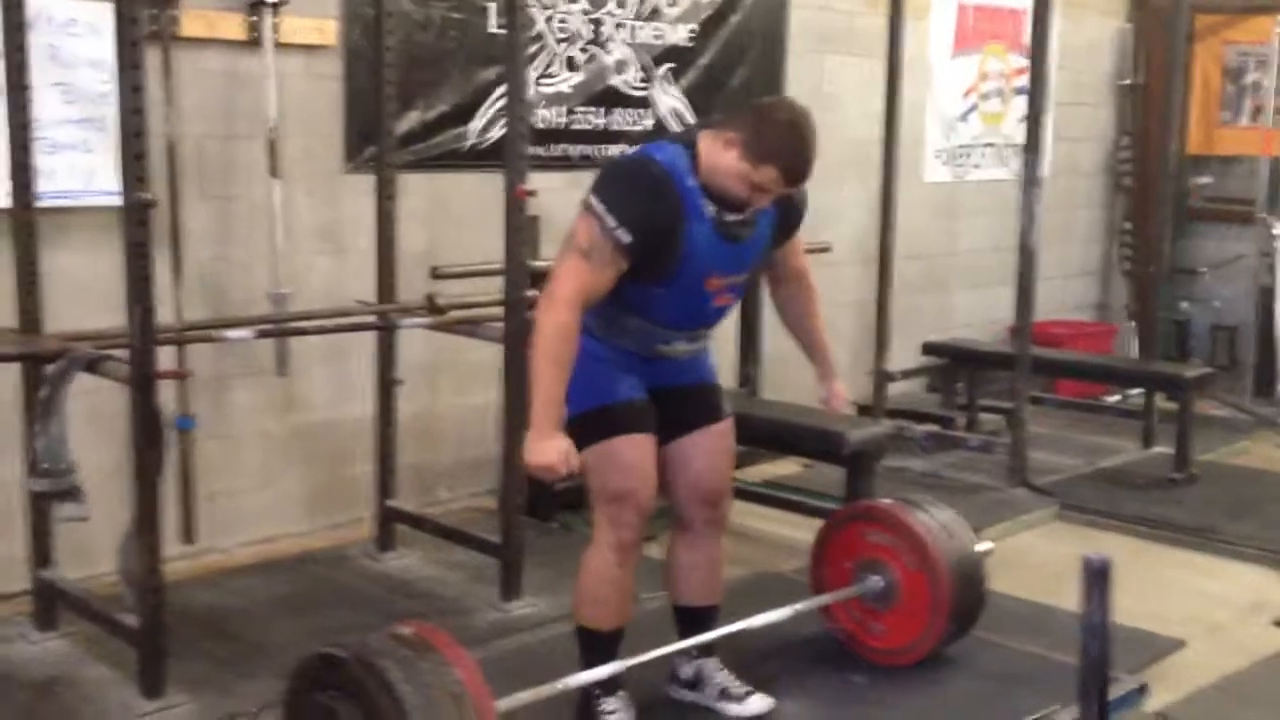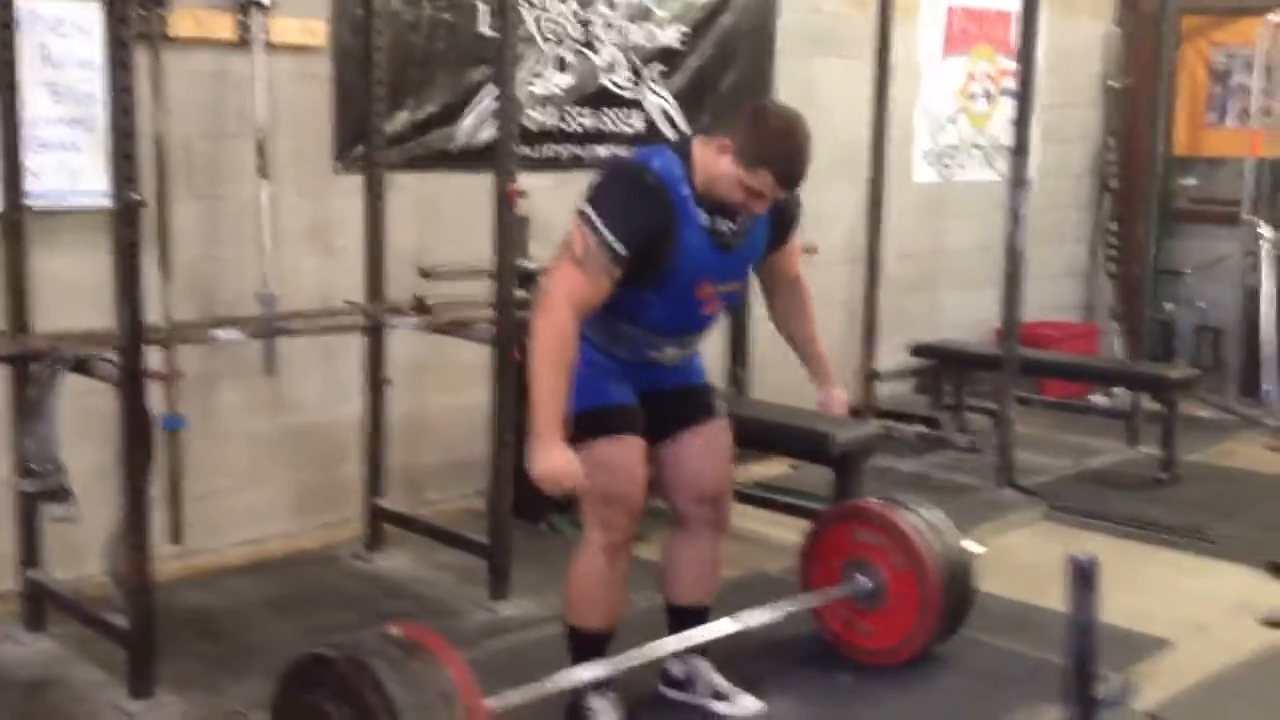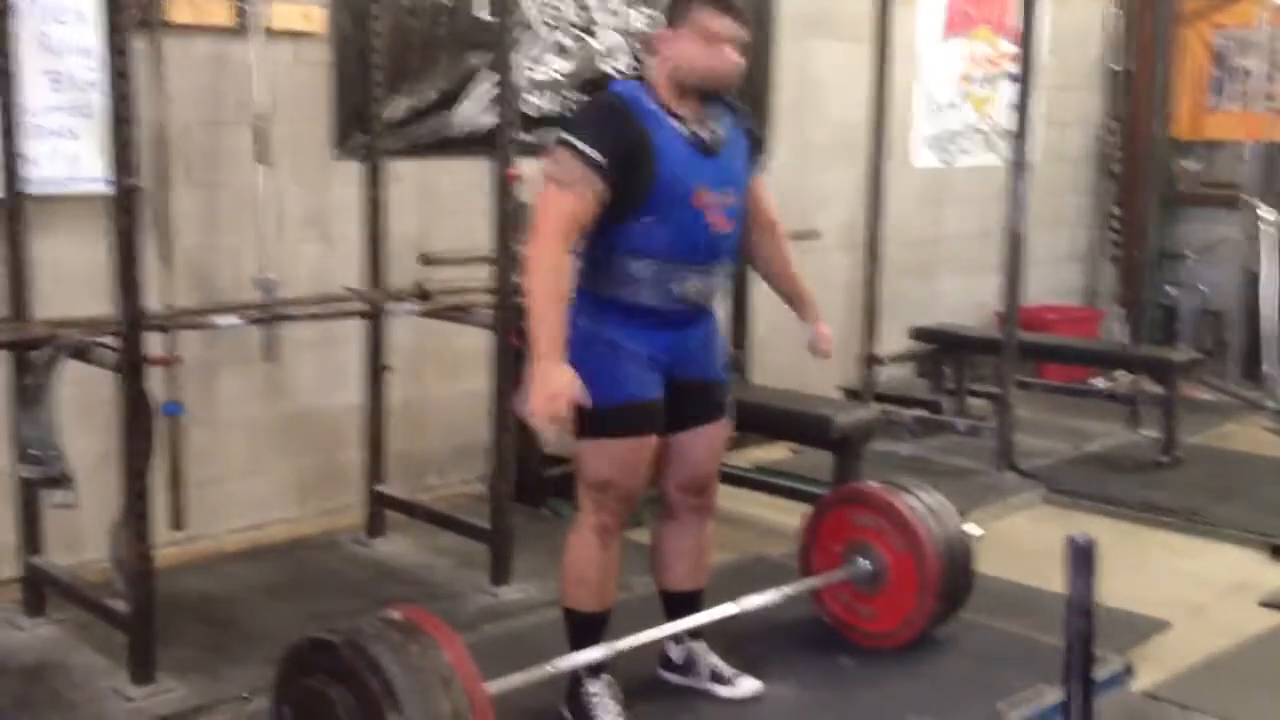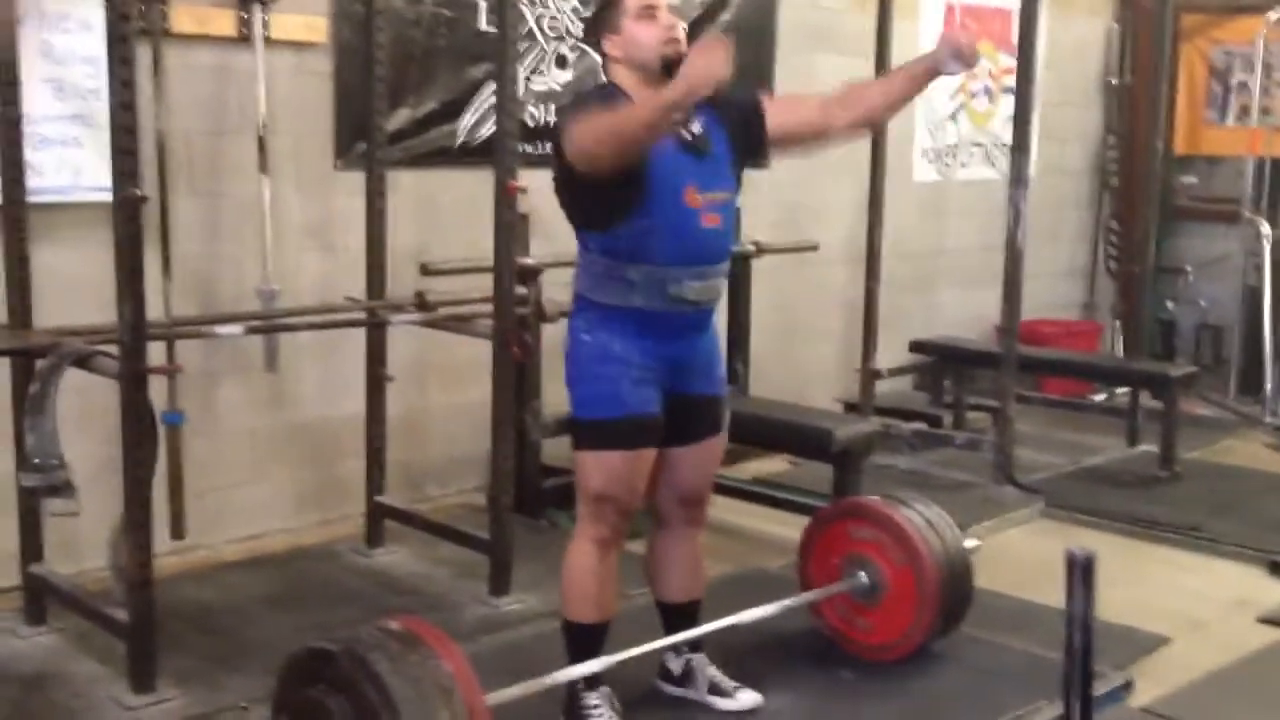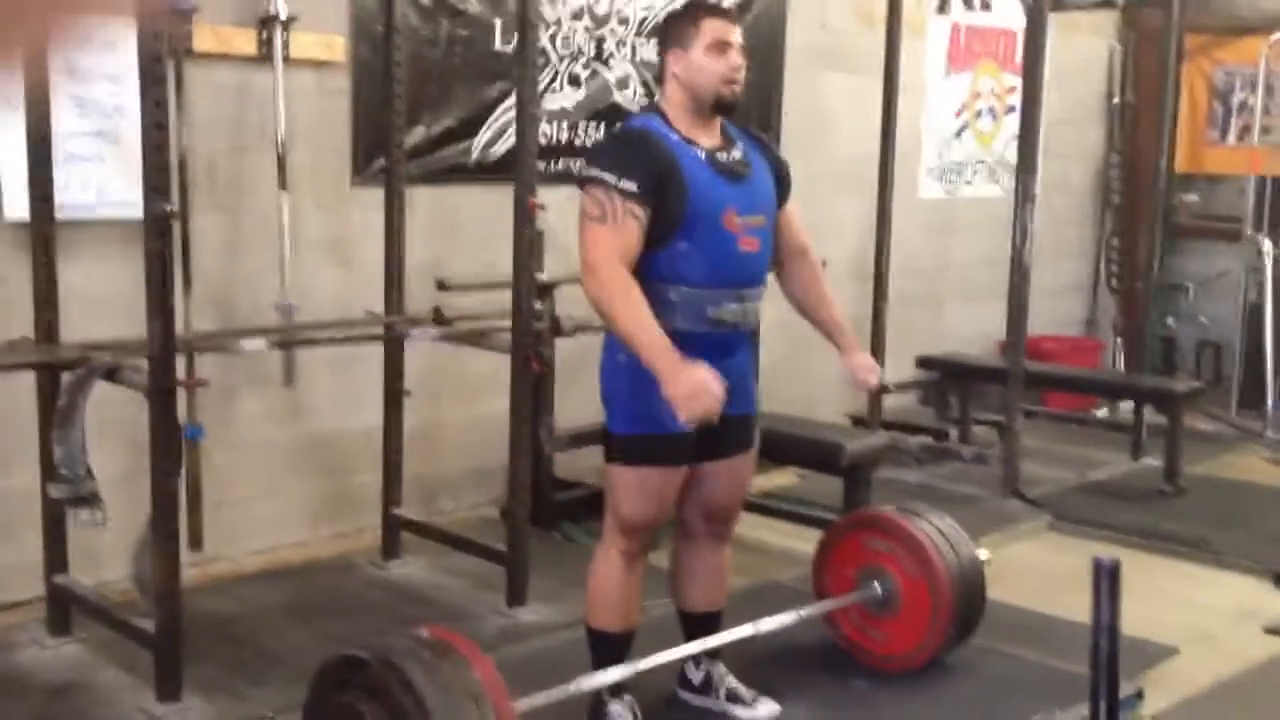
dt=1s
person 1, frame 1
left shoulder: (776, 196)
right shoulder: (645, 185)
left elbow: (791, 280)
right elbow: (561, 302)
left wrist: (826, 372)
right wrist: (545, 428)
left hip: (682, 359)
right hip: (606, 359)
left knee: (706, 512)
right knee: (624, 523)
left ankle: (696, 666)
person 1, frame 2
left shoulder: (769, 204)
right shoulder: (639, 193)
left elbow: (786, 287)
right elbow: (557, 308)
left wrist: (824, 379)
right wrist: (548, 438)
left hip: (672, 362)
right hip: (598, 362)
left knee: (706, 509)
right knee: (614, 524)
left ankle: (684, 665)
person 1, frame 3
left shoulder: (734, 127)
right shoulder: (612, 120)
left elbow: (760, 227)
right elbow: (550, 239)
left wrist: (808, 311)
right wrist: (551, 361)
left hip: (696, 334)
right hip: (619, 336)
left knee: (693, 496)
right knee: (608, 507)
left ankle: (684, 649)
person 1, frame 4
left shoulder: (724, 114)
right shoulder: (595, 114)
left elbow: (833, 112)
right elbow: (612, 139)
left wrist: (928, 67)
right wrist: (682, 90)
left hip: (694, 340)
right hip: (617, 342)
left knee: (685, 507)
right knee: (605, 518)
left ankle: (682, 659)
person 1, frame 5
left shoulder: (759, 156)
right shoulder: (632, 153)
left elbow: (795, 259)
right elbow: (605, 271)
left wrist: (849, 346)
right wrist: (672, 368)
left hip: (733, 366)
right hip: (658, 371)
left knee: (712, 523)
right knee: (631, 531)
